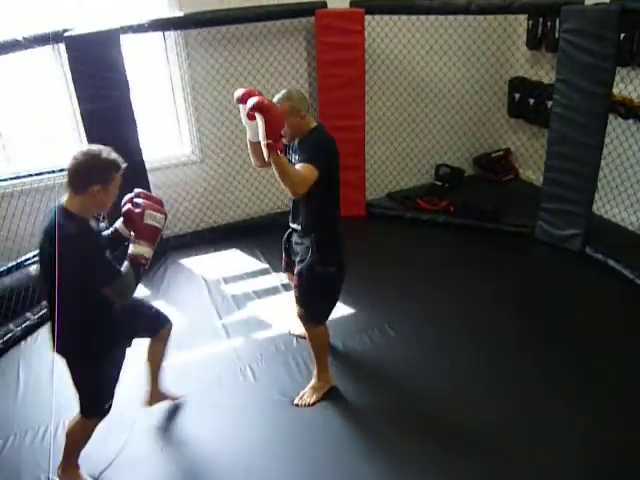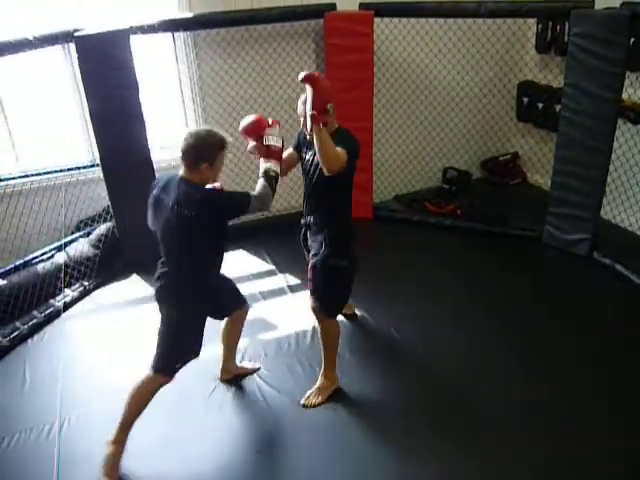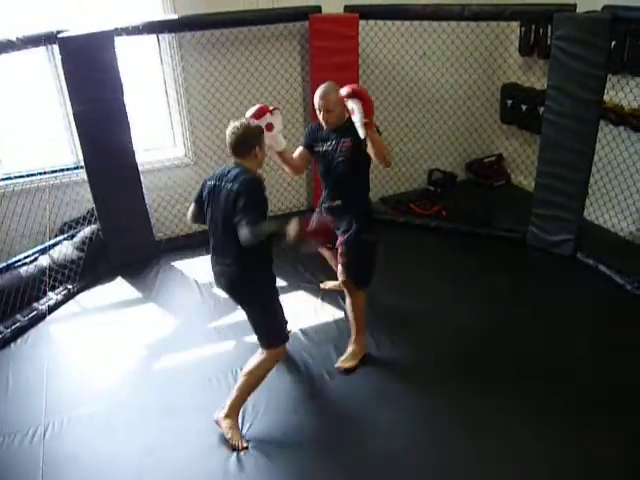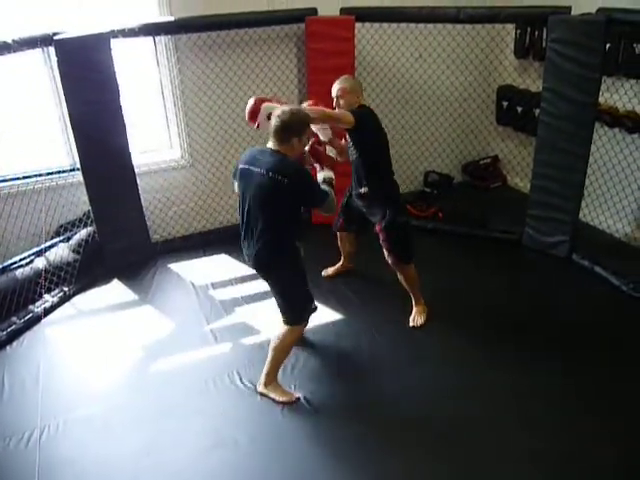
dt=0.4s
person 1, frame 1
left shoulder: (77, 214)
right shoulder: (69, 237)
right elbow: (122, 290)
left wrist: (122, 227)
right wrist: (143, 242)
left hip: (107, 308)
right hip: (84, 332)
left knee: (159, 326)
right knee: (95, 409)
left ankle: (154, 390)
person 1, frame 2
left shoulder: (166, 183)
right shoulder: (200, 202)
right elbow: (261, 201)
right wrist: (269, 158)
left hip: (200, 276)
right hip: (181, 293)
left knee: (239, 308)
right knee: (160, 374)
left ankle: (229, 366)
right ankle: (117, 443)
person 1, frame 3
left shoulder: (217, 178)
right shoulder: (250, 184)
left elbow: (194, 217)
right elbow: (250, 234)
right wrist: (289, 231)
left hip: (224, 269)
right hip: (249, 276)
right knee: (274, 351)
left ankle: (274, 332)
right ankle: (228, 414)
person 1, frame 4
left shoulder: (248, 157)
right shoulder: (293, 174)
left elbow: (238, 188)
right elbow: (330, 208)
right wrist: (326, 177)
left hip: (255, 246)
right hip: (274, 256)
right knee: (296, 322)
left ankle: (301, 305)
right ankle: (268, 381)
person 2, frame 1
left shoulder: (319, 144)
right shoulder: (296, 139)
left elbow: (297, 187)
right elbow: (265, 162)
left wrist: (273, 145)
right wrist: (254, 130)
left hip: (320, 238)
right hip: (299, 229)
left knee: (308, 311)
right knee: (296, 280)
left ankle: (322, 377)
right ankle: (311, 329)
person 2, frame 2
left shoulder: (345, 140)
right shoulder: (305, 136)
left elbow: (330, 166)
right elbow: (280, 166)
left wrist: (316, 124)
left hip: (335, 232)
right hip: (313, 223)
left knee: (321, 306)
right knee: (318, 269)
left ankle: (328, 377)
right ankle: (343, 304)
person 2, frame 3
left shoulder: (359, 130)
right shoulder: (316, 130)
left elbow: (385, 161)
right elbow: (297, 167)
left wrist: (367, 128)
right wrist: (276, 140)
left hip: (355, 213)
right hip: (330, 206)
left knee: (350, 279)
right knee: (324, 244)
left ankle: (358, 342)
right ankle: (344, 278)
person 2, frame 4
left shoulder: (363, 116)
right shoulder: (352, 119)
left elbow: (328, 116)
right elbow: (347, 151)
right wrist: (328, 143)
left hip: (383, 196)
right hip: (359, 191)
left knee: (397, 256)
right knee: (343, 227)
left ankle: (418, 303)
right ankle: (346, 263)
